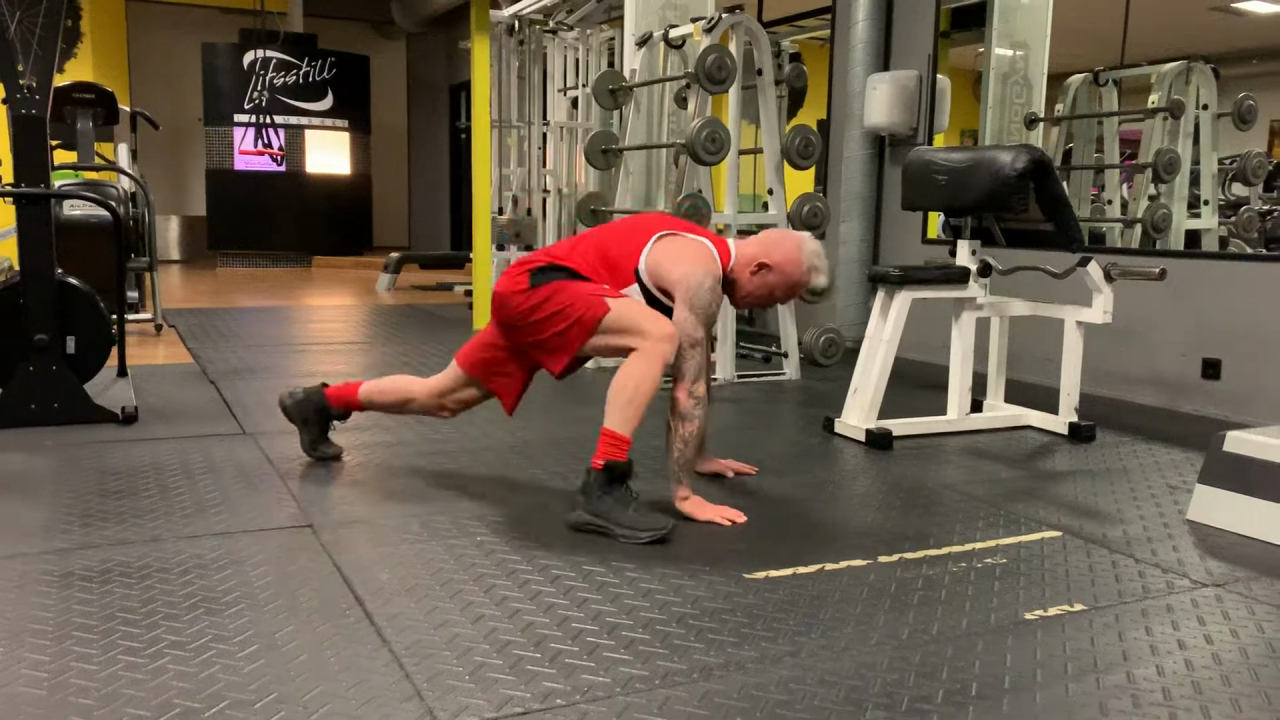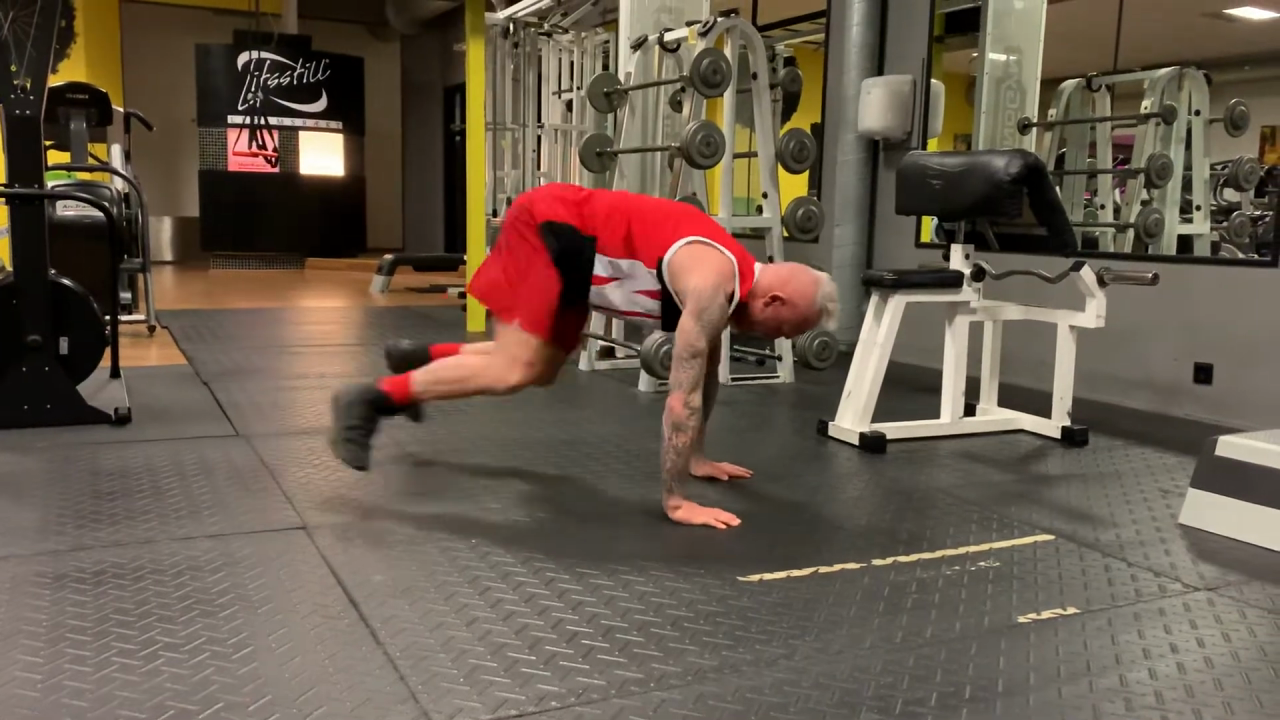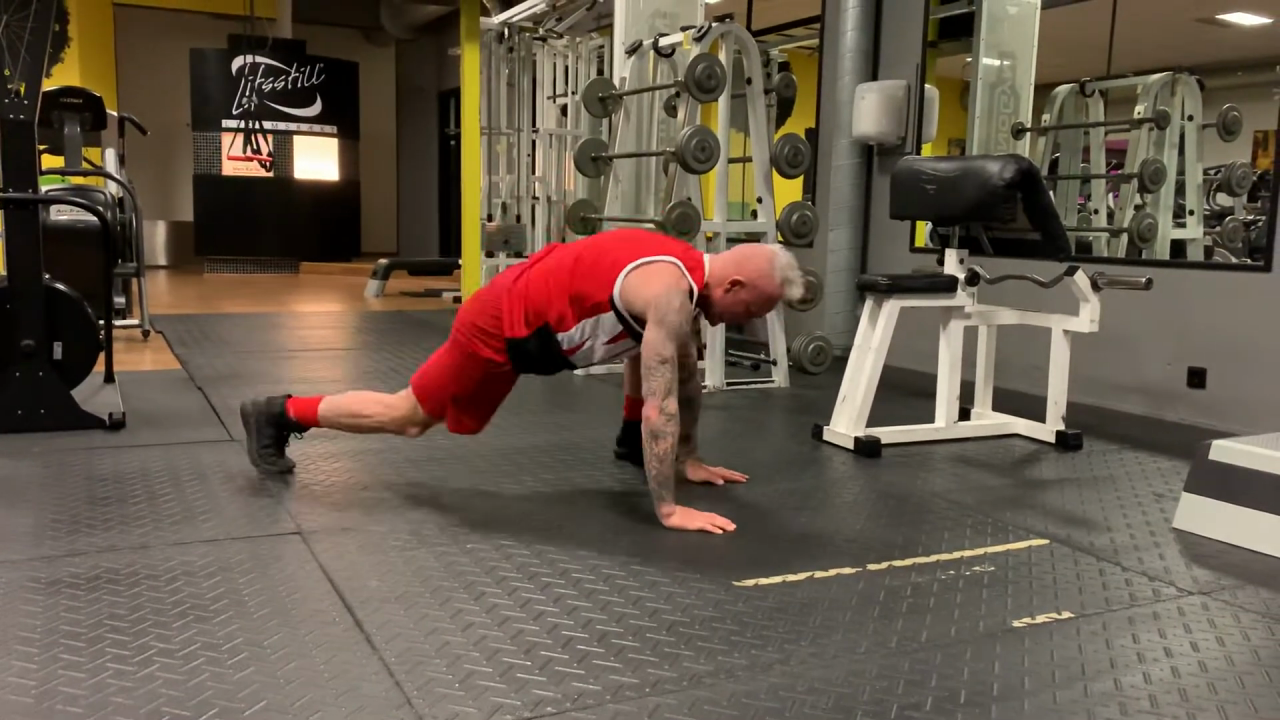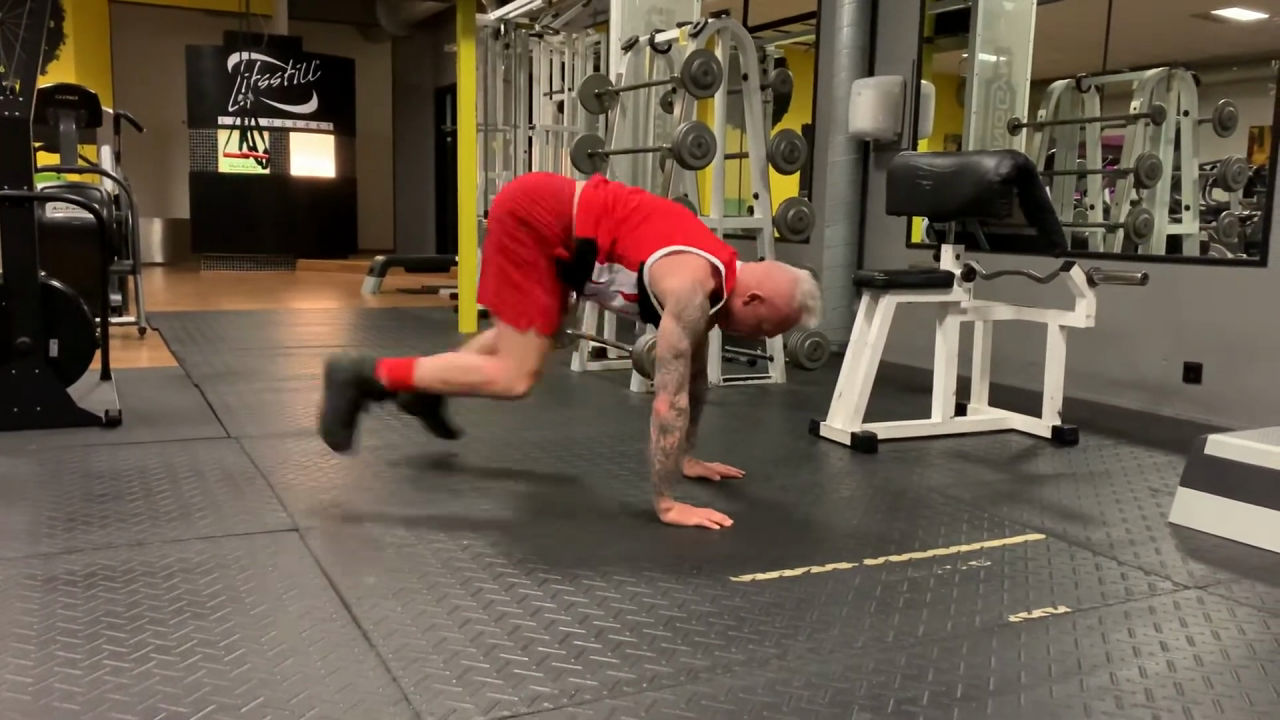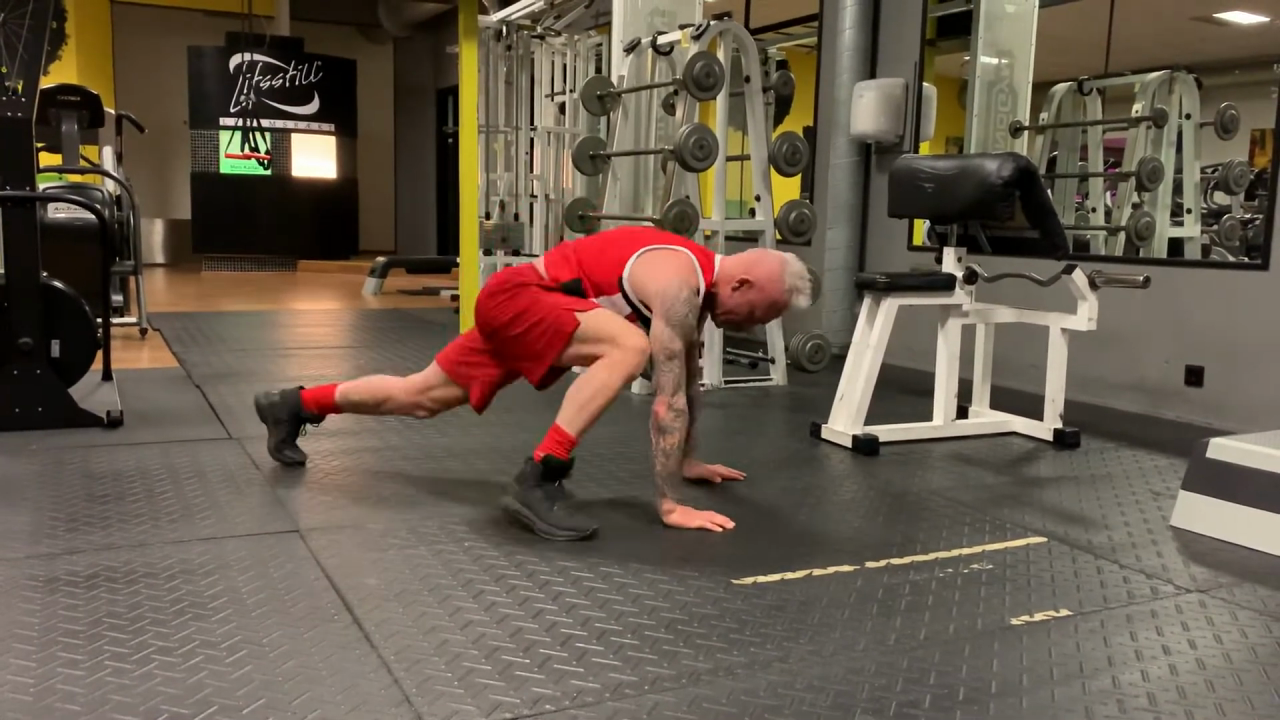
dt=1s
person 1, frame 1
left shoulder: (716, 268)
right shoulder: (700, 272)
left elbow: (700, 369)
right elbow: (689, 386)
left wrist: (697, 456)
right wrist: (685, 494)
left hip: (540, 294)
right hip: (532, 288)
left knee: (444, 397)
right knee: (653, 341)
left ankle: (316, 404)
right ankle: (603, 490)
person 1, frame 2
left shoulder: (731, 283)
right shoulder: (712, 284)
left elbow: (706, 375)
right elbow: (684, 396)
left wrist: (696, 457)
right wrist: (676, 499)
left hip: (572, 237)
right hip: (546, 222)
left knee: (553, 358)
right knee: (512, 372)
left ankle: (419, 358)
right ankle: (374, 400)
person 1, frame 3
left shoulder: (689, 276)
right shoulder: (670, 292)
left elbow: (686, 375)
right elbow: (660, 403)
left wrist: (689, 459)
right wrist: (669, 508)
left hip: (529, 297)
right hip: (501, 326)
left knee: (651, 335)
right knee: (408, 417)
left ankle: (634, 437)
right ankle: (276, 414)
person 1, frame 4
left shoulder: (714, 279)
right shoulder: (698, 285)
left elbow: (693, 370)
right elbow: (671, 395)
left wrist: (686, 457)
right wrist: (669, 501)
left hip: (554, 206)
right hip: (536, 215)
left knee: (531, 331)
right knee: (516, 376)
left ankle: (422, 386)
right ankle: (363, 377)
person 1, frame 5
left shoulder: (699, 279)
right shoulder: (678, 283)
left elbow: (686, 378)
right elbow: (667, 398)
left wrist: (687, 460)
right wrist: (670, 503)
left hip: (533, 310)
right hip: (514, 300)
left knee: (420, 397)
right knee: (630, 347)
left ankle: (293, 405)
right ankle: (540, 479)
